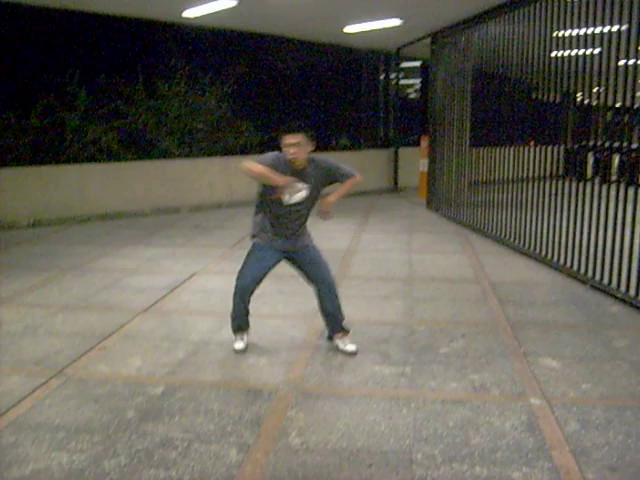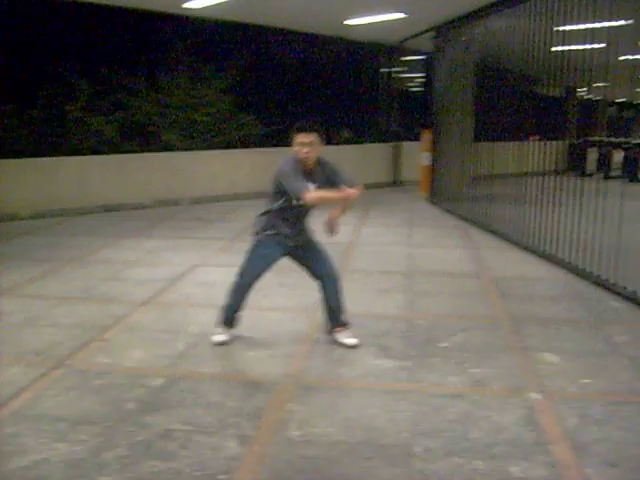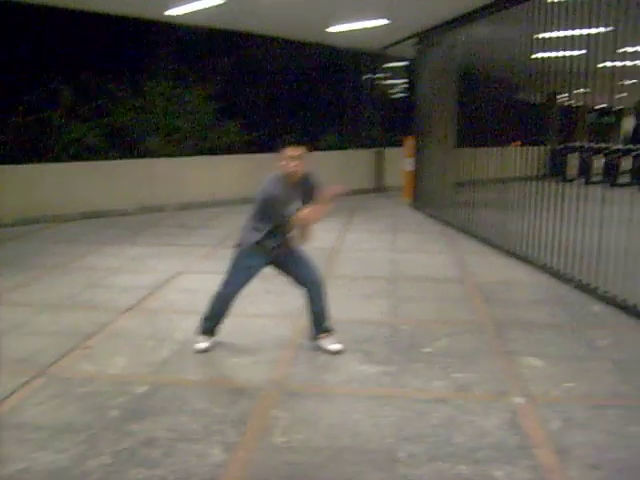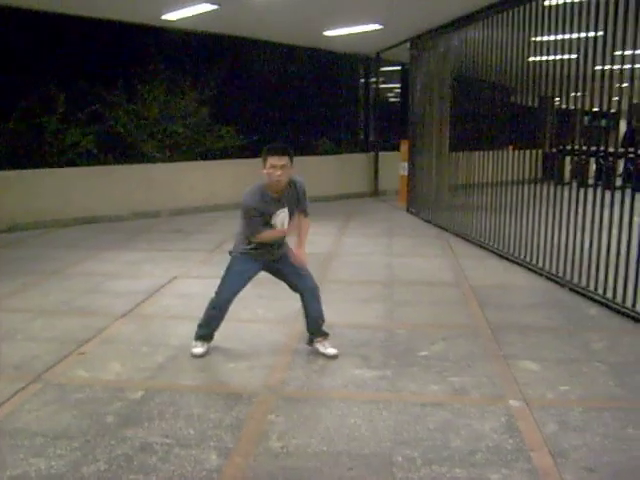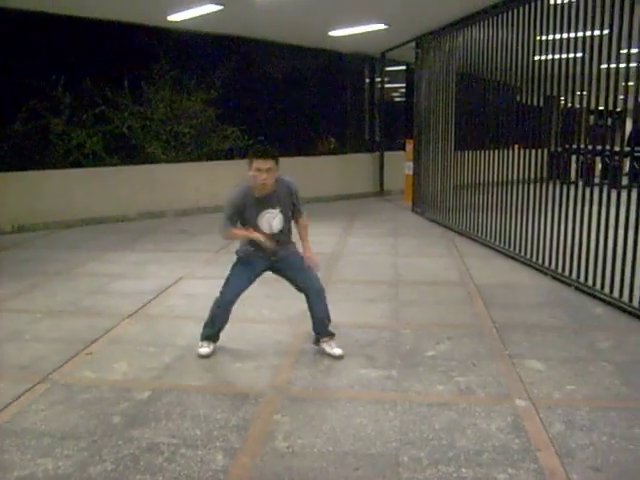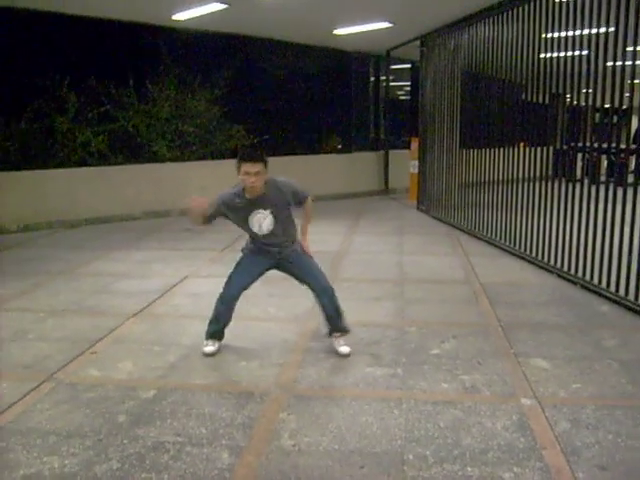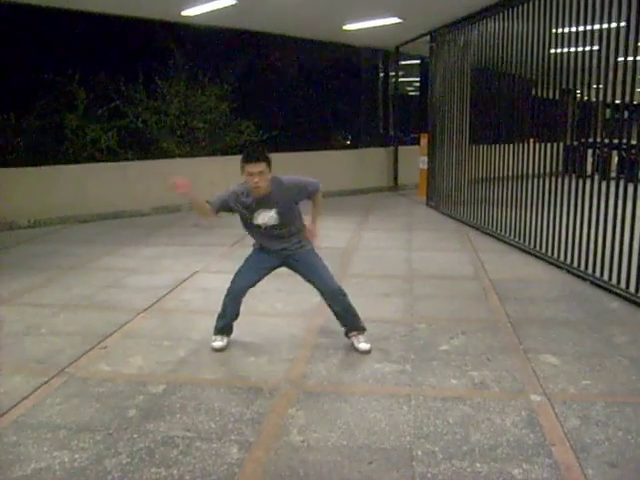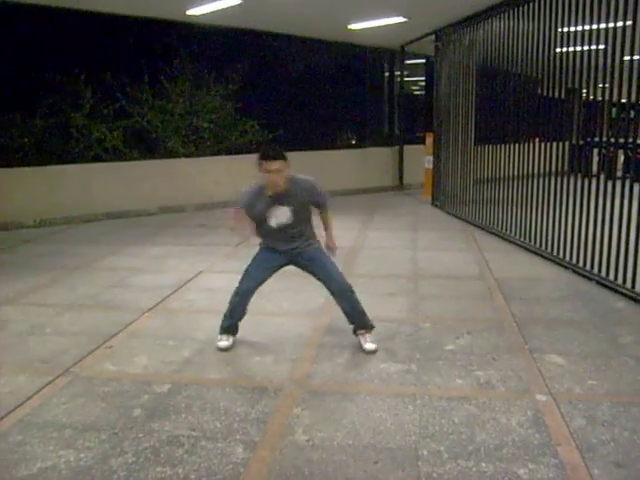
dt=0.1s
person 1, frame 1
left shoulder: (320, 166)
right shoulder: (276, 161)
left elbow: (355, 178)
right elbow: (247, 166)
left wrist: (332, 198)
right wrist: (280, 181)
left hip: (299, 240)
right hip: (268, 240)
left knee: (326, 282)
right knee: (243, 285)
left ankle: (338, 332)
right ankle: (240, 331)
person 1, frame 2
left shoulder: (325, 167)
right shoulder: (289, 167)
left elbow: (353, 190)
right elbow: (308, 199)
left wrist: (336, 214)
right wrist: (344, 195)
left hip: (299, 235)
right hip: (272, 235)
left knee: (329, 275)
right knee: (245, 280)
left ankle: (338, 326)
right ankle: (226, 324)
person 1, frame 3
left shoulder: (307, 179)
right shoulder: (273, 190)
left elbow: (314, 207)
right elbow: (298, 219)
left wrist: (301, 233)
right wrist: (325, 200)
left hip: (283, 245)
right hip: (255, 247)
left knee: (314, 282)
right knee: (227, 291)
left ankle: (321, 332)
right ankle: (206, 332)
person 1, frame 4
left shoulder: (296, 187)
right shoulder: (252, 199)
left elbow: (302, 217)
right elbow: (257, 236)
left wrist: (300, 247)
right wrist: (287, 230)
left hip: (278, 252)
right hip: (249, 254)
left knee: (309, 288)
right knee: (223, 298)
left ankle: (317, 337)
right ankle: (202, 338)
person 1, frame 5
left shoulder: (287, 187)
right shoulder: (238, 198)
left elbow: (300, 217)
right elbow: (228, 232)
left wrist: (307, 248)
right wrist: (254, 235)
left hip: (284, 252)
right hip: (252, 255)
left knee: (315, 288)
right knee: (227, 297)
left ankle: (323, 337)
right ankle: (209, 338)
person 1, frame 6
left shoulder: (282, 188)
right shoulder: (229, 199)
left elbow: (306, 201)
right elbow: (200, 221)
left wrist: (304, 235)
right wrist: (197, 209)
left hip: (290, 250)
right hip: (257, 253)
left knee: (323, 287)
right knee: (229, 293)
left ankle: (337, 333)
right ankle: (213, 336)
person 1, frame 7
left shoulder: (289, 185)
right shoulder: (237, 196)
left elbow: (316, 188)
right elbow: (208, 211)
left wrist: (313, 223)
right wrist: (189, 194)
left hip: (298, 247)
right hip: (265, 251)
left knee: (330, 289)
right knee: (237, 288)
left ankle: (355, 331)
right ankle: (223, 331)
person 1, frame 8
left shoulder: (305, 185)
right shoulder: (252, 196)
left elbow: (323, 206)
right elbow: (246, 224)
left wrist: (329, 234)
right wrist: (243, 221)
left hip: (306, 247)
right hip: (272, 249)
left knee: (339, 285)
right knee: (244, 288)
left ankle: (363, 329)
right ankle: (228, 331)
